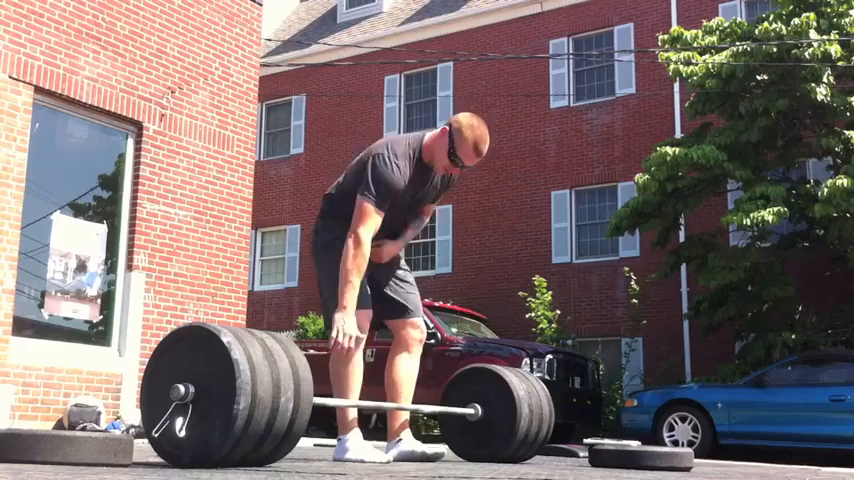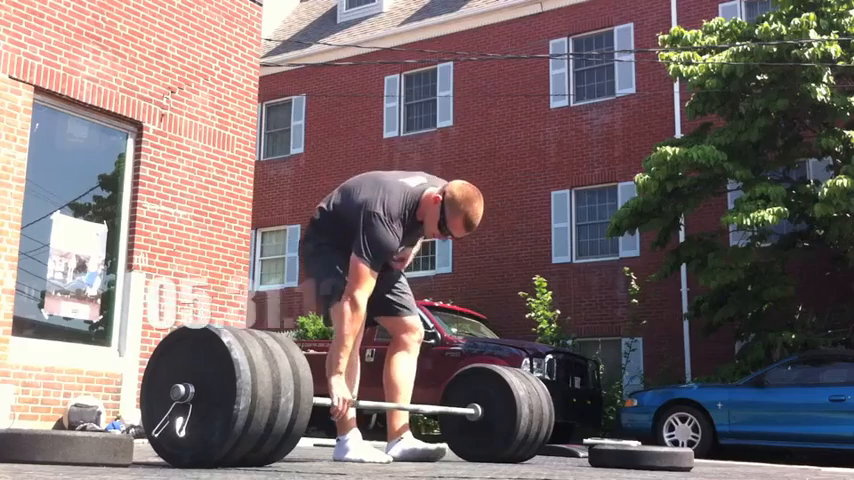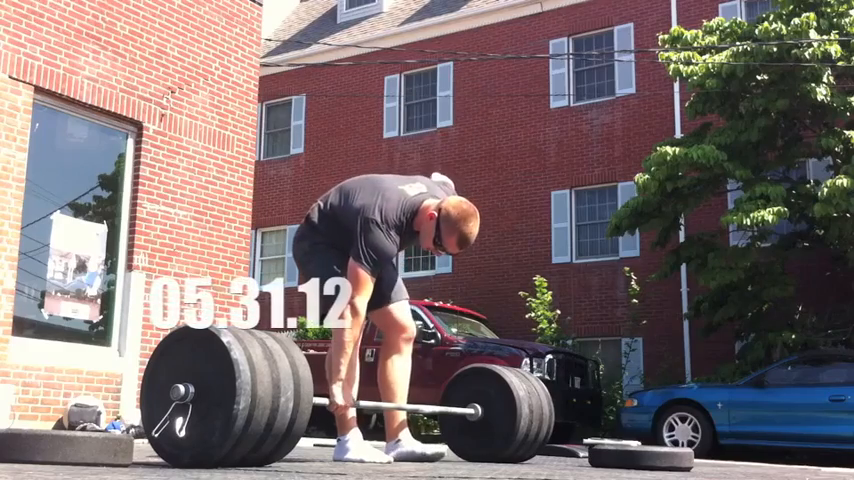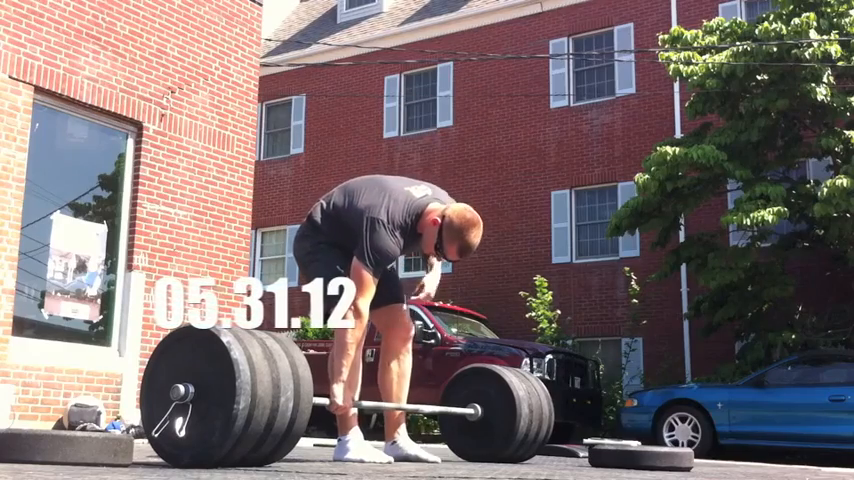
dt=0.3s
person 1, frame 1
left shoulder: (446, 170)
right shoulder: (392, 162)
right elbow: (359, 236)
left wrist: (401, 241)
right wrist: (345, 309)
left hip: (388, 249)
right hip: (340, 237)
left knee: (412, 332)
right knee: (357, 327)
left ankle: (399, 439)
right ankle: (349, 440)
person 1, frame 2
left shoulder: (449, 196)
right shoulder: (385, 220)
right elbow: (355, 300)
left wrist: (410, 250)
right wrist: (337, 376)
left hip: (374, 252)
right hip: (327, 243)
left knee: (410, 332)
right knee: (351, 322)
left ankle: (399, 439)
right ankle: (348, 441)
person 1, frame 3
left shoulder: (445, 202)
right shoulder: (381, 227)
right elbow: (355, 306)
right wrist: (338, 382)
left hip: (361, 246)
right hip: (321, 242)
left knee: (403, 330)
right knee: (348, 324)
left ankle: (398, 439)
right ankle: (349, 440)
person 1, frame 4
left shoulder: (448, 212)
right shoulder: (386, 228)
left elbow: (431, 252)
right elbow: (358, 306)
left wrist: (431, 273)
right wrist: (340, 383)
left hip: (362, 247)
right hip: (321, 242)
left knee: (402, 330)
right knee: (351, 321)
left ankle: (396, 439)
right ankle: (349, 440)
